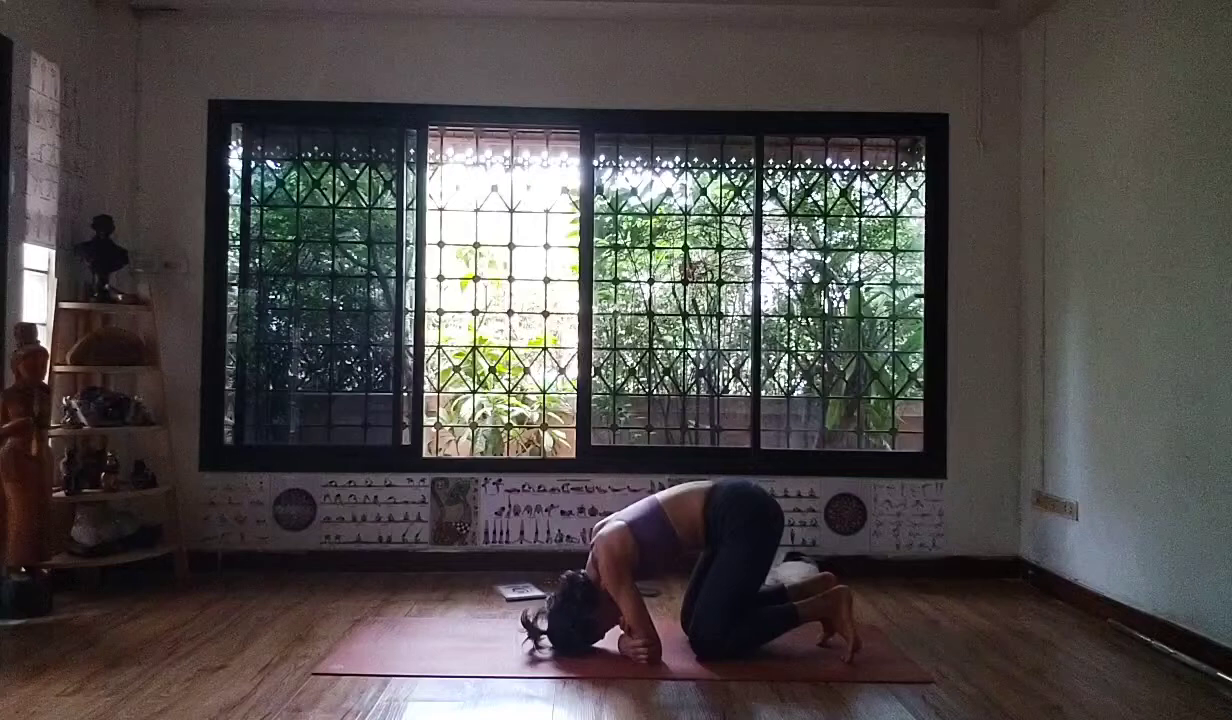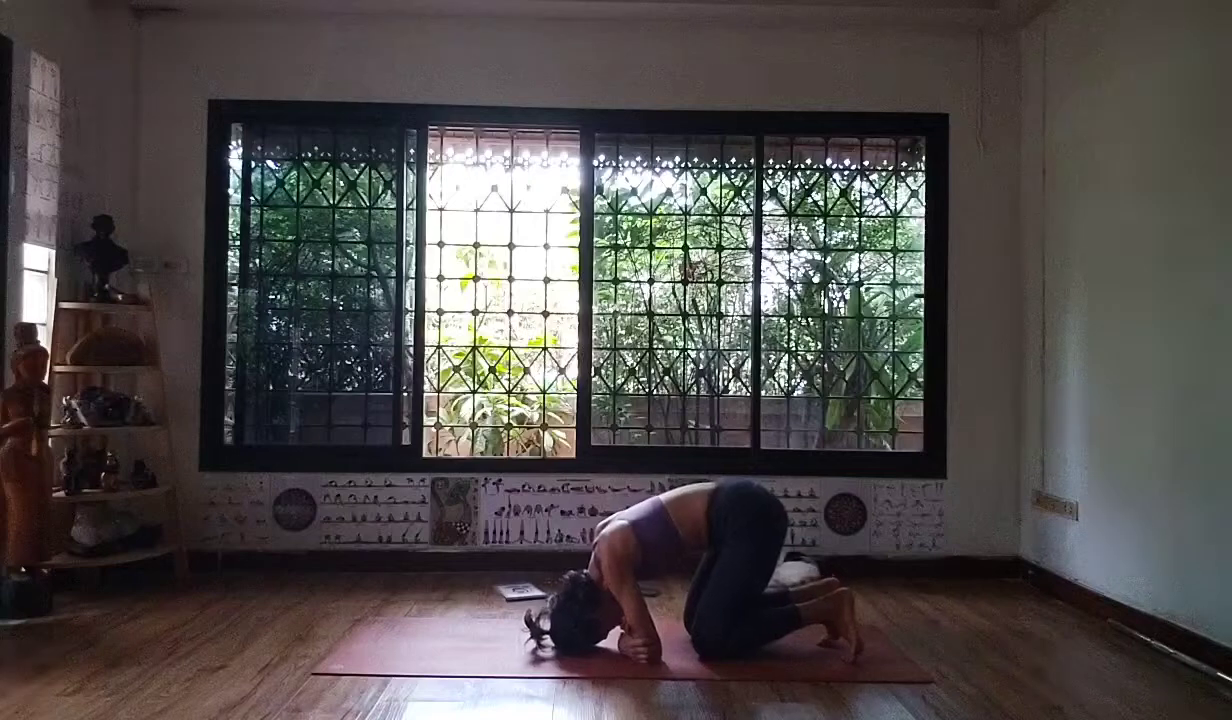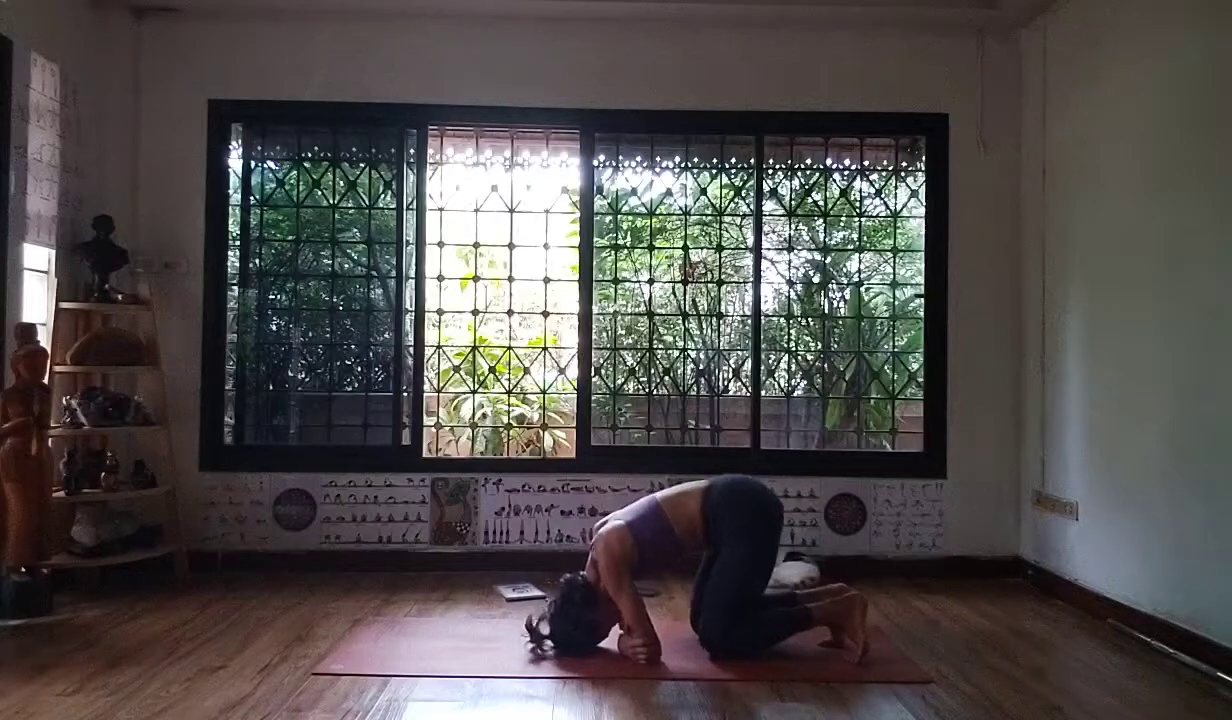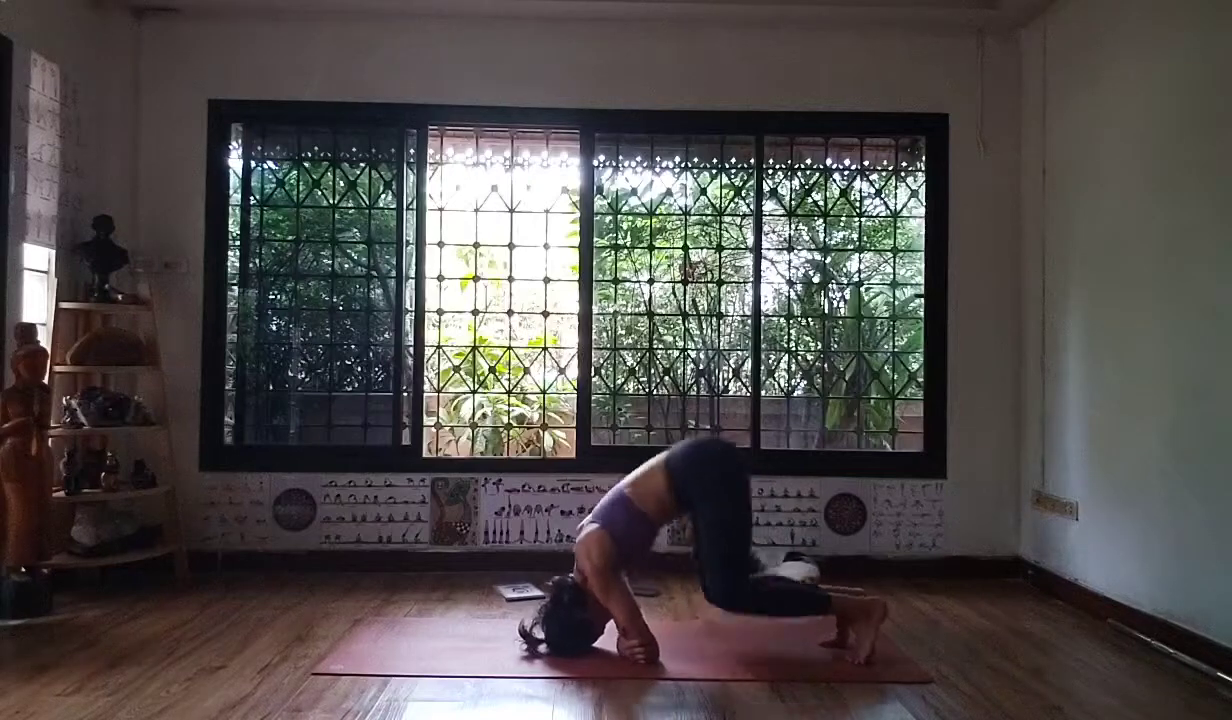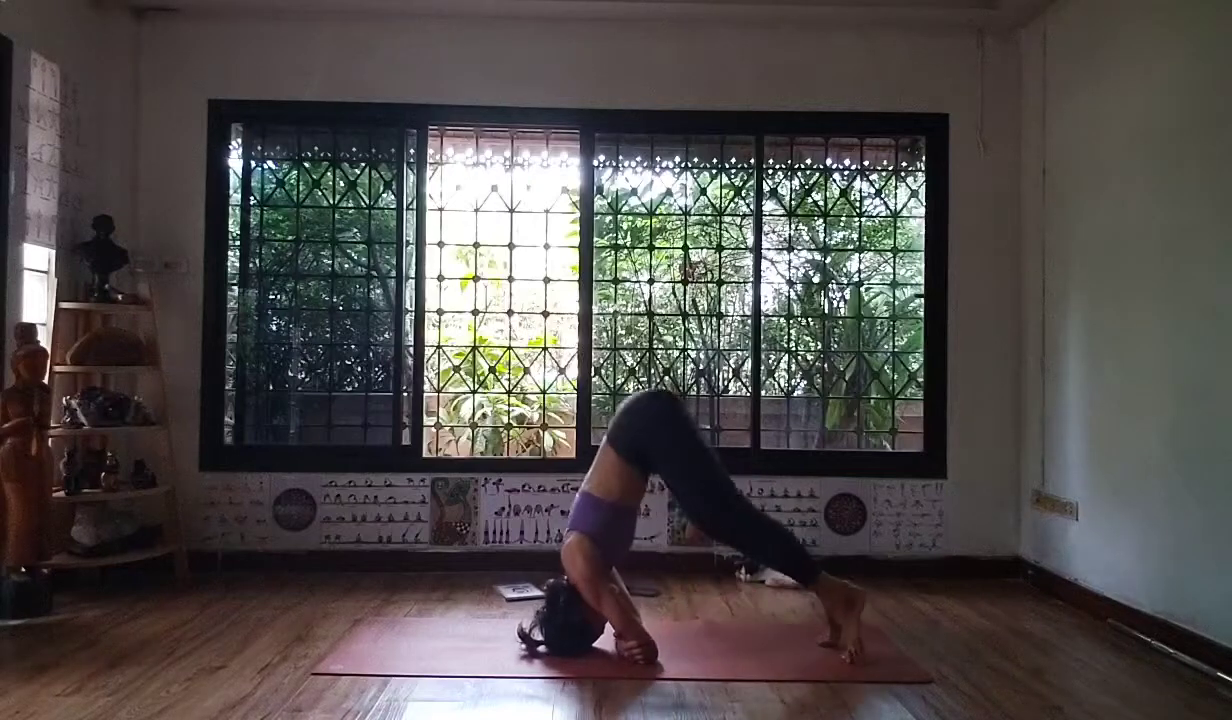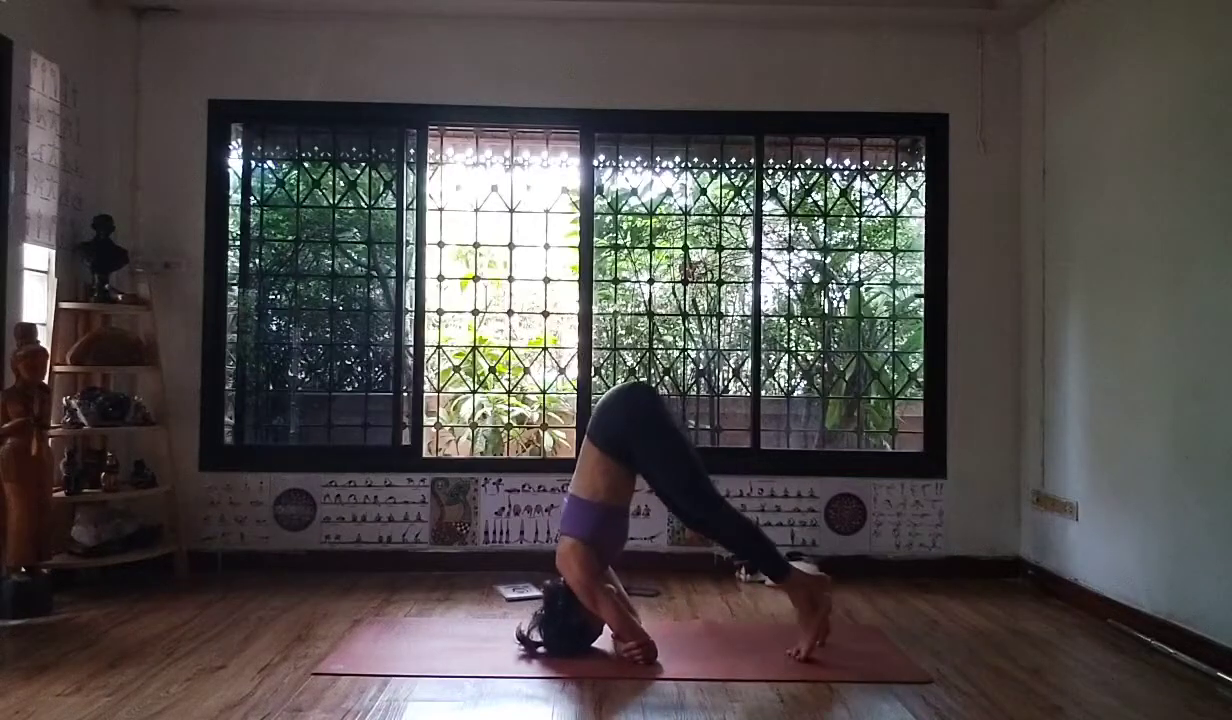
dt=0.3s
person 1, frame 1
left shoulder: (609, 556)
right shoulder: (605, 544)
left elbow: (650, 648)
right elbow: (639, 625)
left wrist: (628, 643)
right wrist: (629, 637)
left hip: (747, 517)
right hip: (736, 511)
left knee: (709, 640)
right knee: (696, 620)
left ankle: (826, 604)
right ankle: (814, 589)
person 1, frame 2
left shoulder: (612, 554)
right shoulder: (608, 542)
left elbow: (650, 647)
right elbow: (638, 622)
left wrist: (627, 643)
right wrist: (630, 637)
left hip: (751, 518)
right hip: (738, 513)
left knee: (711, 640)
right knee: (699, 620)
left ankle: (828, 607)
right ankle: (819, 594)
person 1, frame 3
left shoulder: (610, 553)
right shoulder: (606, 544)
left elbow: (650, 648)
right elbow: (635, 621)
left wrist: (628, 643)
right wrist: (629, 639)
left hip: (745, 512)
right hip: (736, 505)
left knee: (720, 638)
right knee: (706, 620)
left ankle: (841, 609)
right ankle: (827, 597)
person 1, frame 4
left shoulder: (593, 556)
right shoulder: (593, 548)
left elbow: (647, 647)
right elbow: (630, 617)
left wrist: (628, 643)
right wrist: (628, 639)
left hip: (709, 470)
right hip: (706, 468)
left knee: (728, 593)
right knee: (719, 589)
left ankle: (857, 609)
right ankle: (844, 605)
person 1, frame 5
left shoulder: (581, 562)
right shoulder: (582, 557)
left wrist: (630, 641)
right wrist: (627, 639)
left hip: (650, 423)
right hip: (646, 426)
left knee: (728, 516)
right knee: (719, 521)
left ankle: (837, 596)
right ankle: (830, 595)
person 1, frame 6
left shoulder: (576, 566)
right shoulder: (577, 559)
right hip: (626, 421)
left knee: (705, 510)
right knee: (699, 515)
left ankle: (803, 594)
right ankle: (804, 586)
